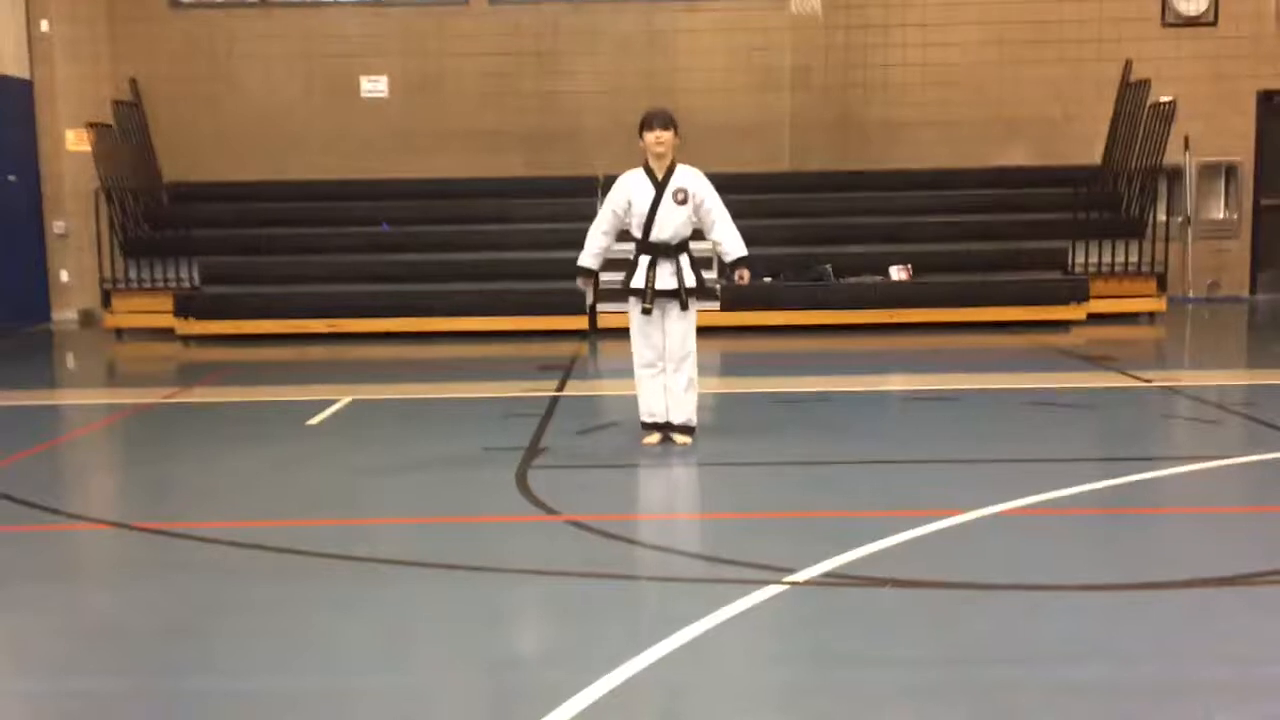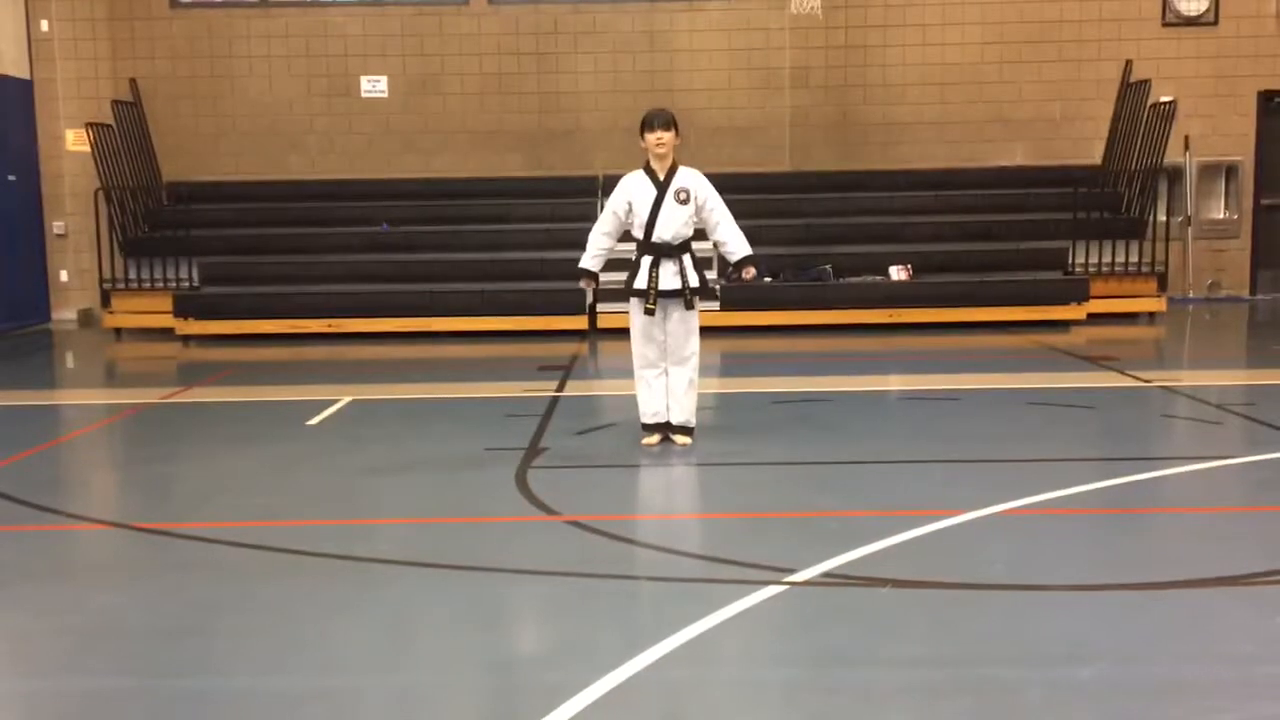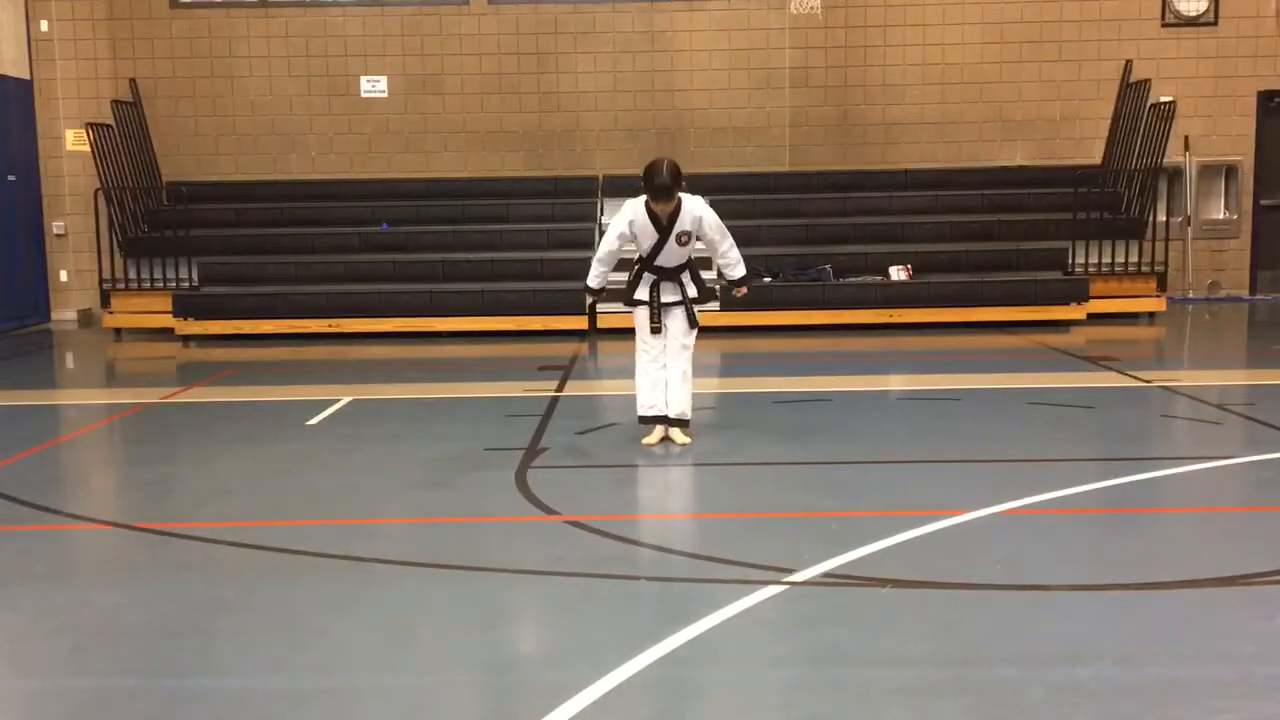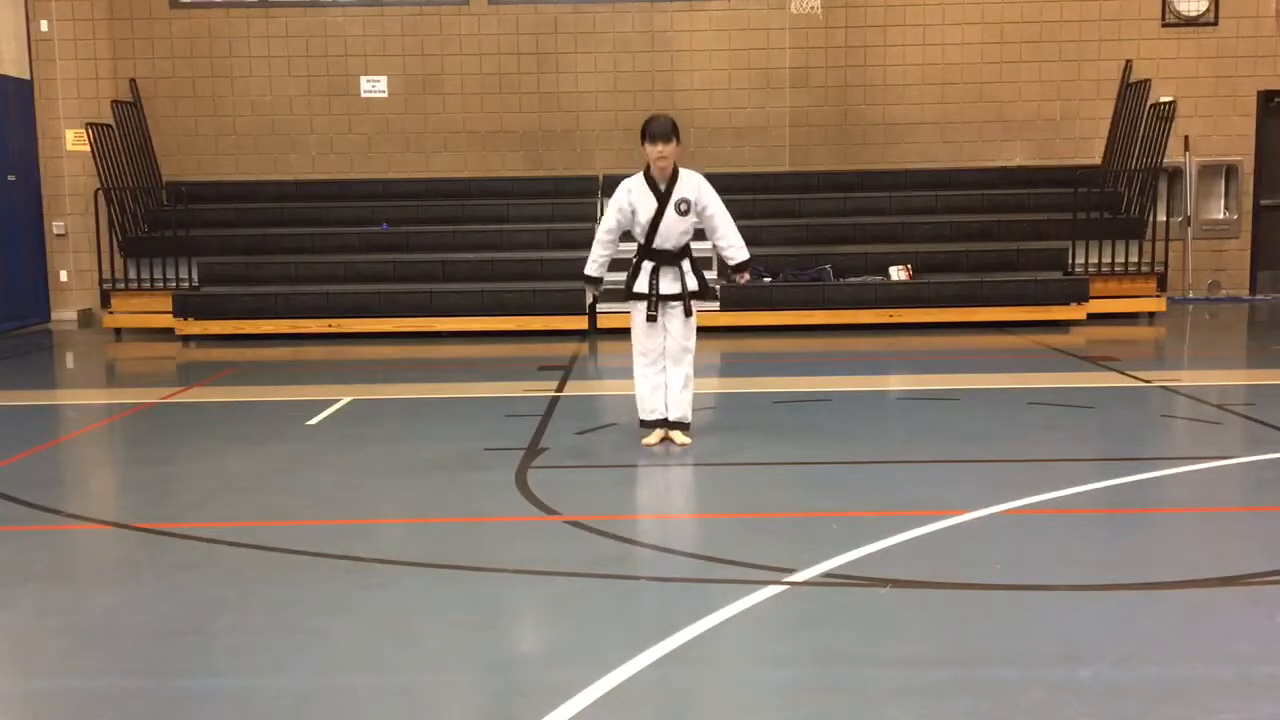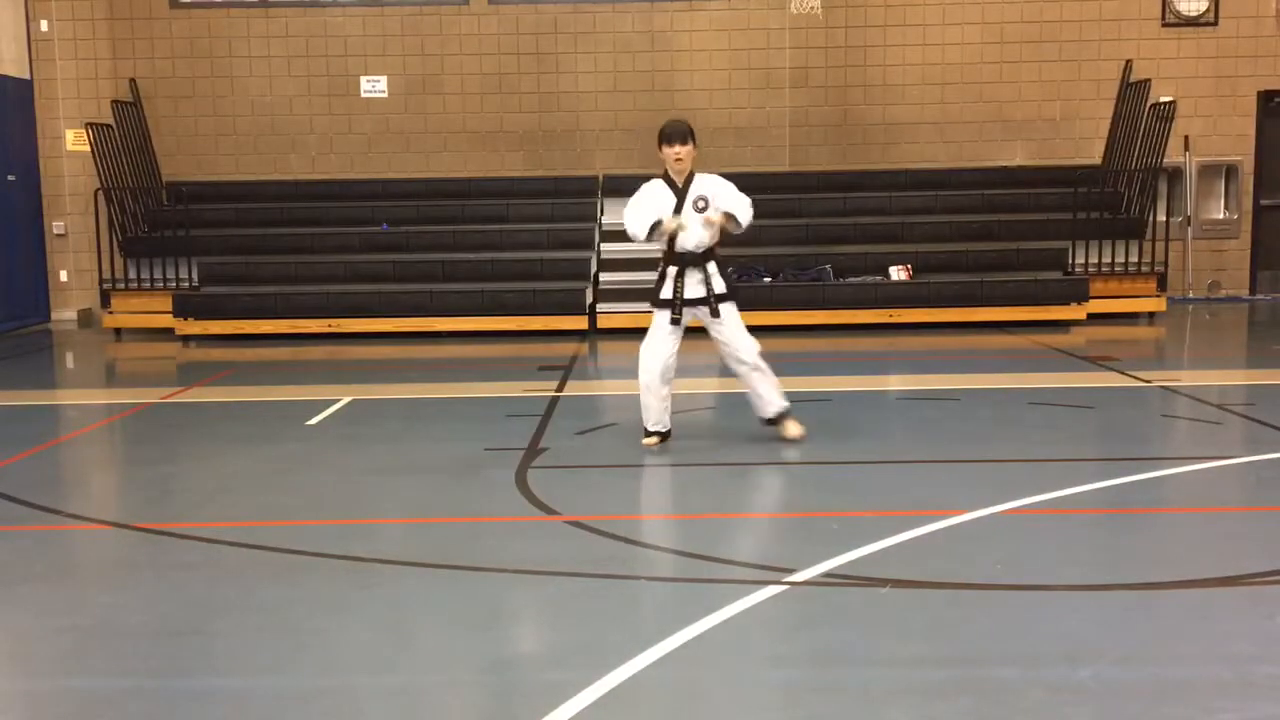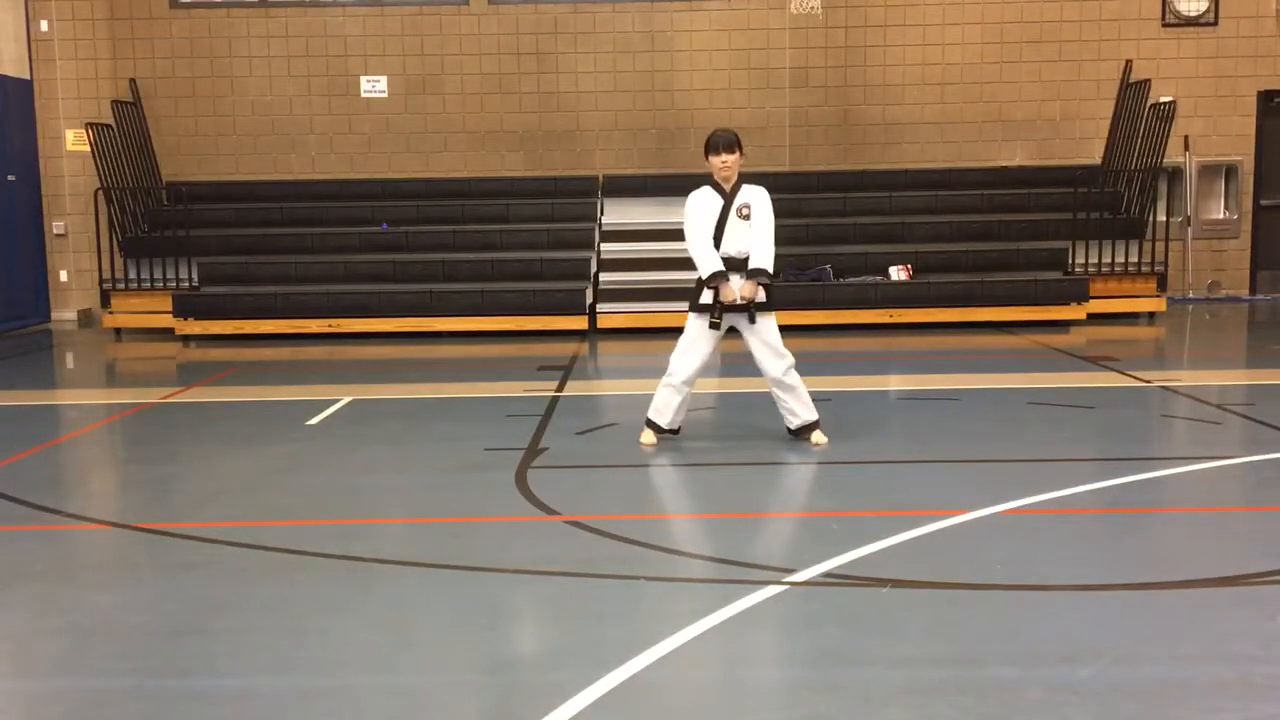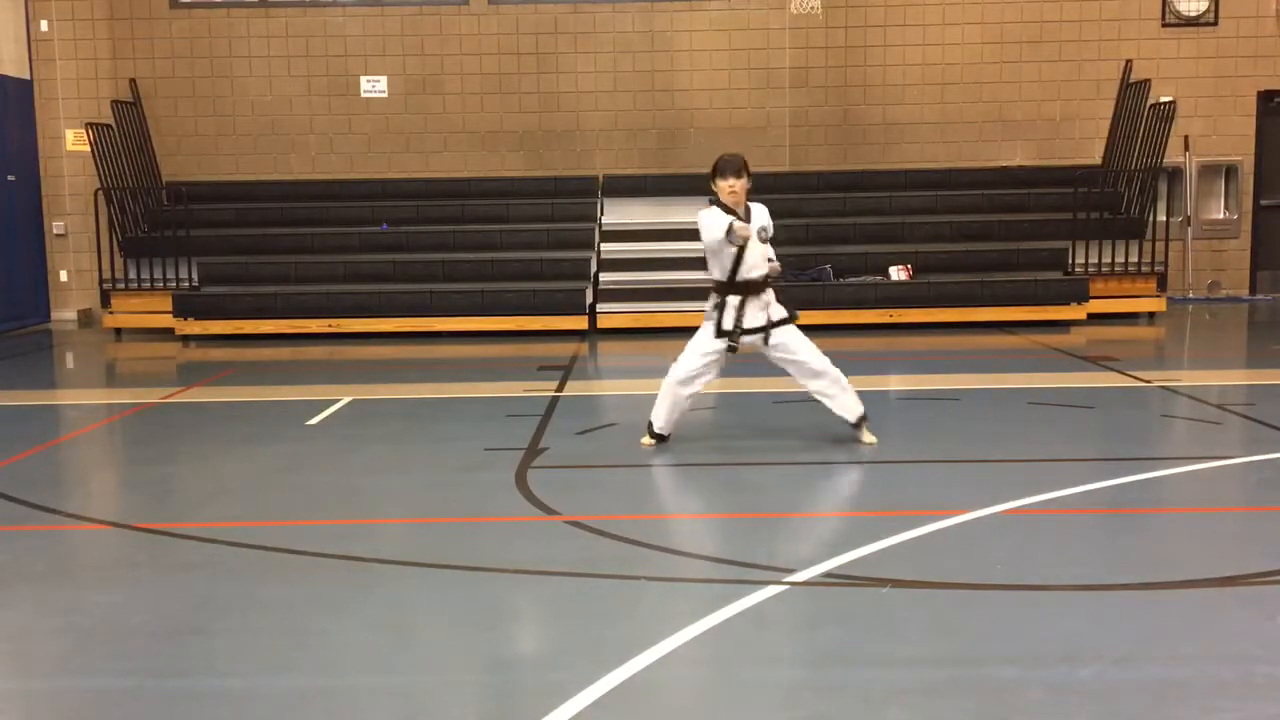
dt=0.7s
person 1, frame 1
left shoulder: (693, 179)
right shoulder: (628, 182)
left elbow: (718, 221)
right elbow: (604, 226)
left wrist: (737, 260)
right wrist: (587, 266)
left hip: (680, 272)
right hip: (644, 273)
left knee: (681, 353)
right knee: (647, 354)
left ankle: (681, 422)
right ankle: (654, 421)
person 1, frame 2
left shoulder: (693, 180)
right shoulder: (630, 183)
left elbow: (720, 222)
right elbow: (606, 228)
left wrist: (743, 259)
right wrist: (589, 268)
left hip: (682, 272)
right hip: (646, 273)
left knee: (683, 353)
right knee: (648, 354)
left ankle: (680, 423)
right ankle: (654, 423)
person 1, frame 3
left shoulder: (697, 210)
right shoulder: (632, 212)
left elbow: (722, 244)
right elbow: (608, 249)
left wrist: (738, 278)
right wrist: (594, 285)
left hip: (682, 284)
right hip: (646, 285)
left knee: (680, 353)
right knee: (649, 353)
left ankle: (677, 422)
right ankle: (656, 422)
person 1, frame 4
left shoulder: (695, 183)
right shoulder: (630, 188)
left elbow: (720, 225)
right elbow: (607, 233)
left wrist: (740, 262)
right wrist: (593, 275)
left hip: (681, 275)
right hip: (645, 275)
left knee: (680, 352)
right knee: (648, 353)
left ankle: (678, 422)
right ankle: (656, 422)
person 1, frame 5
left shoulder: (713, 185)
right shoulder: (651, 191)
left elbow: (742, 206)
right elbow: (633, 220)
left wrist: (725, 217)
right wrist: (660, 225)
left hip: (709, 279)
right hip: (672, 283)
left knee: (742, 349)
right knee: (655, 360)
left ankle: (779, 414)
right ankle: (656, 427)
person 1, frame 6
left shoulder: (757, 195)
right shoulder: (698, 199)
left elbow: (763, 239)
right elbow: (699, 243)
left wrist: (755, 279)
right wrist: (721, 281)
left hip: (750, 286)
right hip: (711, 288)
left knee: (776, 362)
right knee: (685, 363)
left ankle: (806, 423)
right ankle: (658, 423)
person 1, frame 7
left shoulder: (760, 212)
right shoulder: (709, 216)
right elbow: (720, 232)
left wrist: (770, 264)
right wrist: (736, 231)
left hip: (765, 308)
right hip: (727, 312)
left knee: (816, 365)
right knee: (683, 373)
left ankle: (857, 421)
right ankle: (658, 429)
